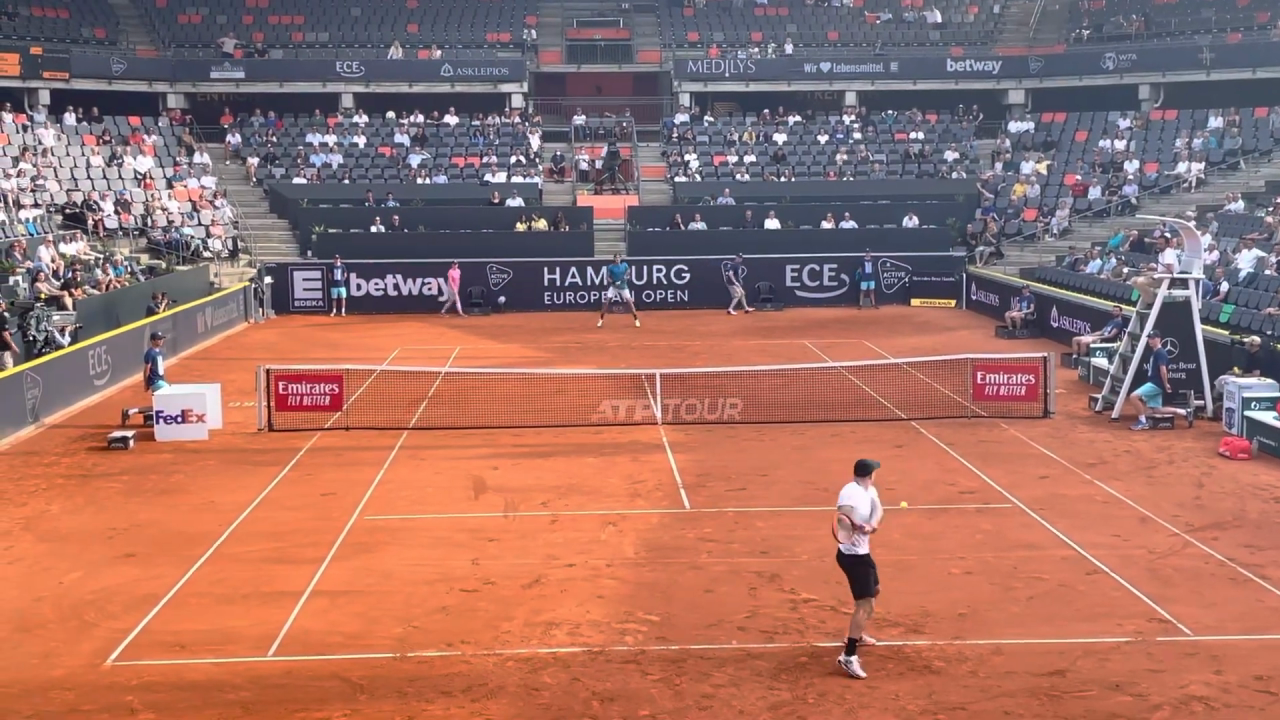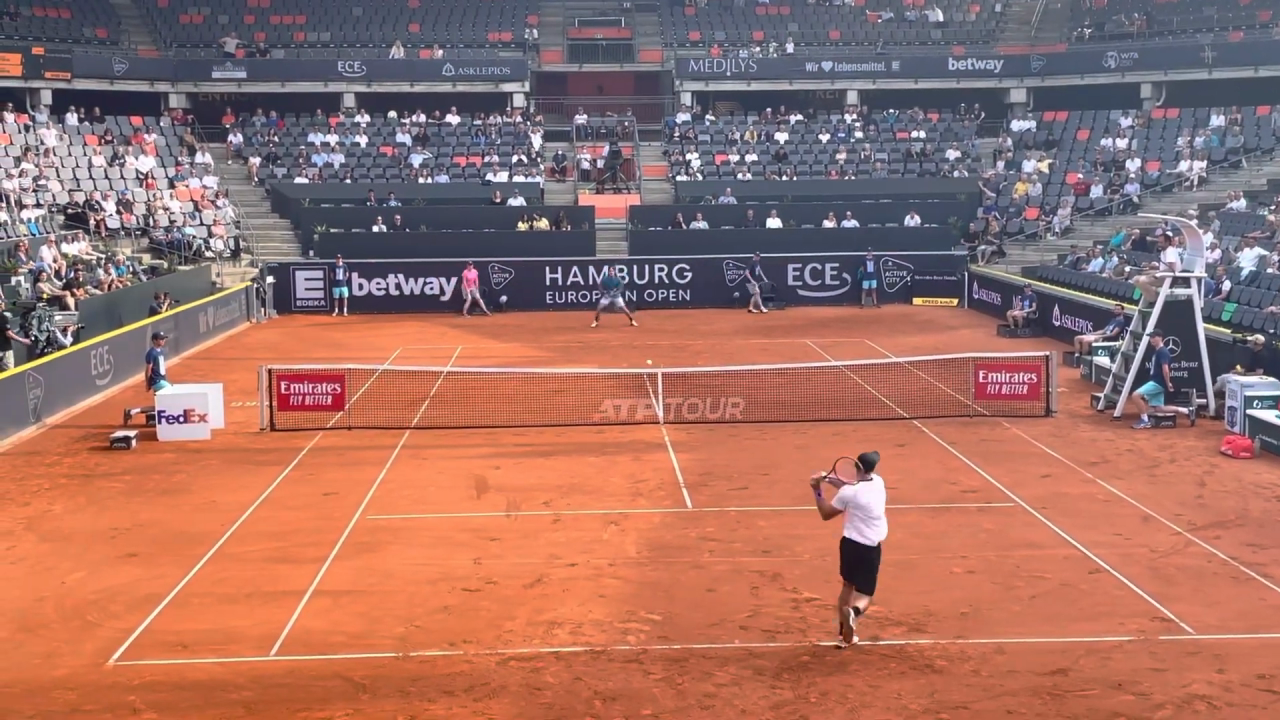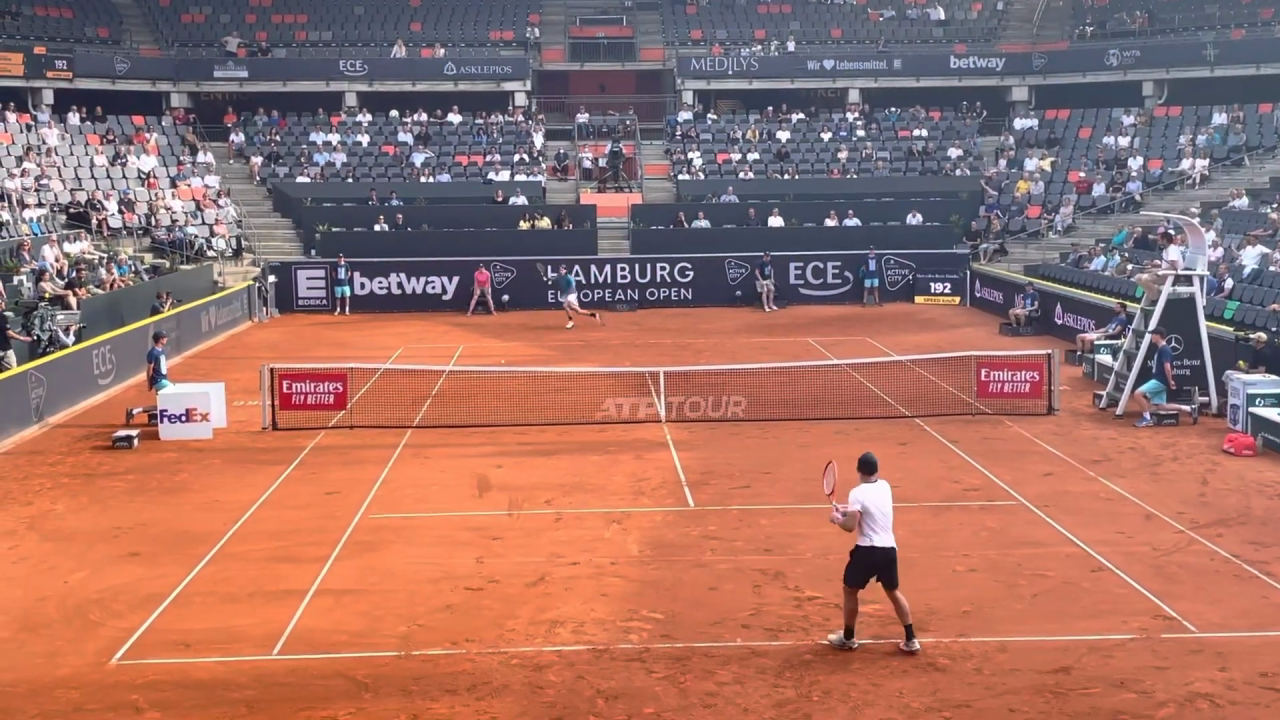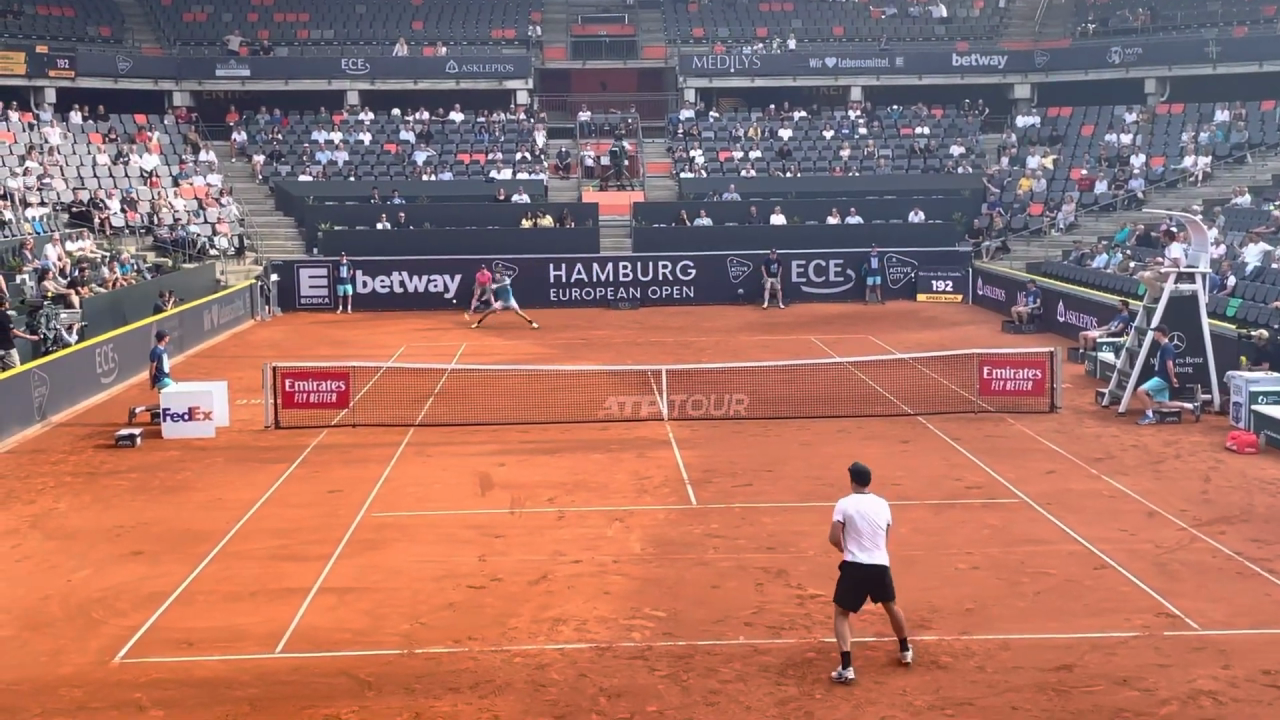
dt=0.4s
person 1, frame 1
left shoulder: (871, 492)
right shoulder: (850, 492)
left elbow: (878, 514)
right elbow: (843, 515)
left wrist: (872, 525)
right wrist: (855, 524)
left hip: (861, 552)
right hip: (853, 555)
left knee: (874, 591)
right knee: (866, 605)
left ankle: (857, 634)
right ankle: (849, 657)
person 1, frame 2
left shoulder: (847, 493)
right shoulder: (878, 481)
left elbow: (826, 514)
left wrist: (818, 491)
right wrist: (828, 478)
left hip: (851, 544)
right hip: (872, 547)
left knee: (848, 587)
right knee: (865, 596)
left ankle: (845, 634)
right ankle: (852, 613)
person 1, frame 3
left shoulder: (857, 493)
right shoulder: (885, 486)
left elbow: (850, 526)
left wrist: (837, 518)
right wrist: (844, 510)
left hip: (867, 551)
right hip: (889, 550)
left knee: (850, 592)
right knee: (894, 592)
left ankle: (848, 637)
right ankle: (911, 640)
person 1, frame 4
left shoulder: (844, 504)
right shoulder: (883, 505)
left elbow: (834, 538)
right elbow: (885, 537)
left hip: (854, 567)
right hip: (880, 567)
left knee: (842, 615)
right knee: (892, 606)
left ankle: (846, 668)
right ankle: (905, 650)
